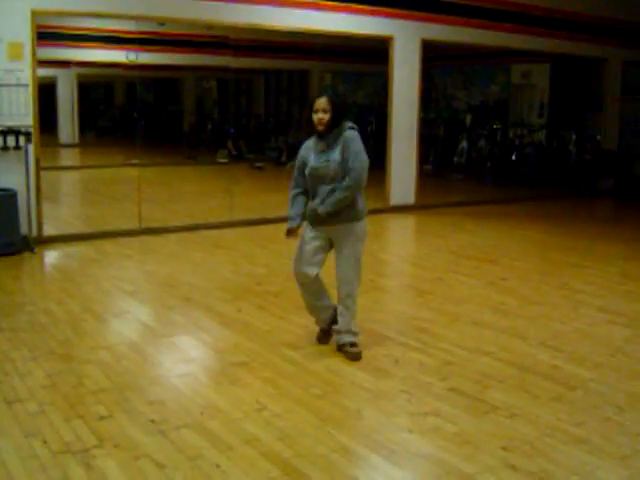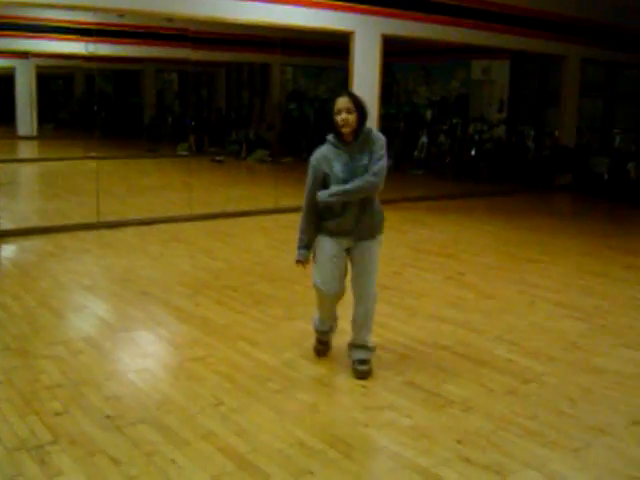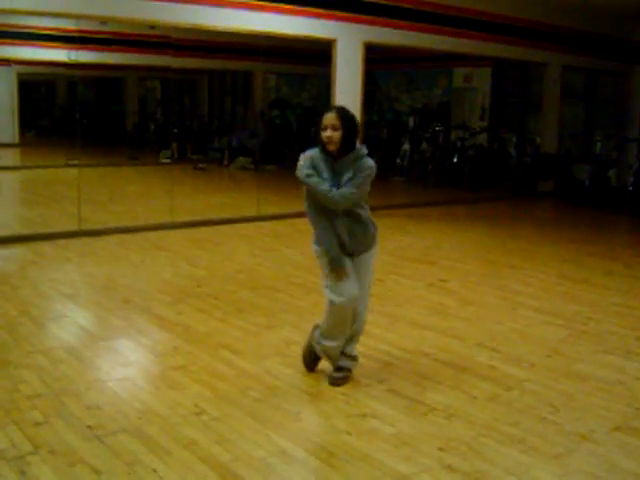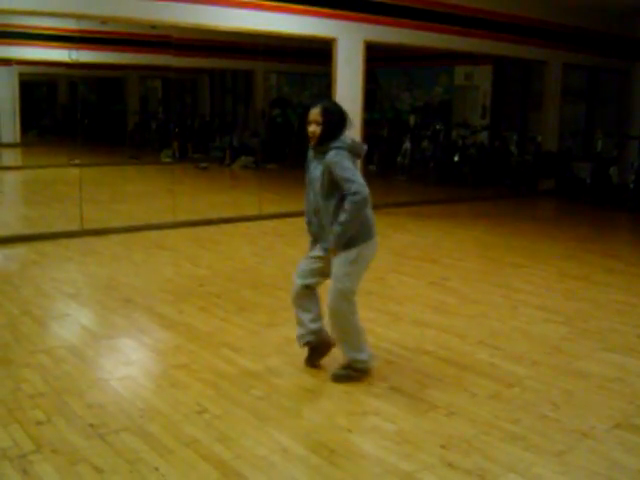
dt=0.7s
person 1, frame 1
left shoulder: (350, 138)
right shoulder: (308, 148)
left elbow: (357, 178)
right elbow: (298, 187)
left wrist: (325, 206)
right wrist: (294, 219)
left hip: (349, 222)
right hip: (317, 223)
left knee: (347, 281)
right knee: (304, 271)
left ankle: (346, 335)
right ankle: (327, 317)
person 1, frame 2
left shoulder: (376, 142)
right shoulder: (322, 156)
left elbow: (374, 182)
right elbow: (310, 203)
left wrist: (330, 194)
right wrist: (303, 246)
left hip: (367, 232)
right hip: (331, 232)
left knee: (365, 292)
right knee: (327, 287)
left ankle: (361, 351)
right ankle: (324, 327)
person 1, frame 3
left shoulder: (365, 165)
right shoulder: (311, 159)
left elbow: (340, 200)
right elbow: (316, 211)
left wrist: (306, 177)
right wrist: (331, 253)
left hip: (363, 244)
right hip: (331, 244)
left knee: (358, 306)
right knee: (344, 299)
left ankle: (344, 360)
right ankle: (321, 343)
person 1, frame 4
left shoulder: (336, 156)
right shoulder: (317, 154)
left elbow: (359, 195)
left wrist: (338, 235)
right wrist: (319, 236)
left hip: (355, 242)
right hip: (329, 240)
left knee: (340, 301)
right knee: (303, 281)
left ankle: (358, 360)
right ankle: (316, 338)
